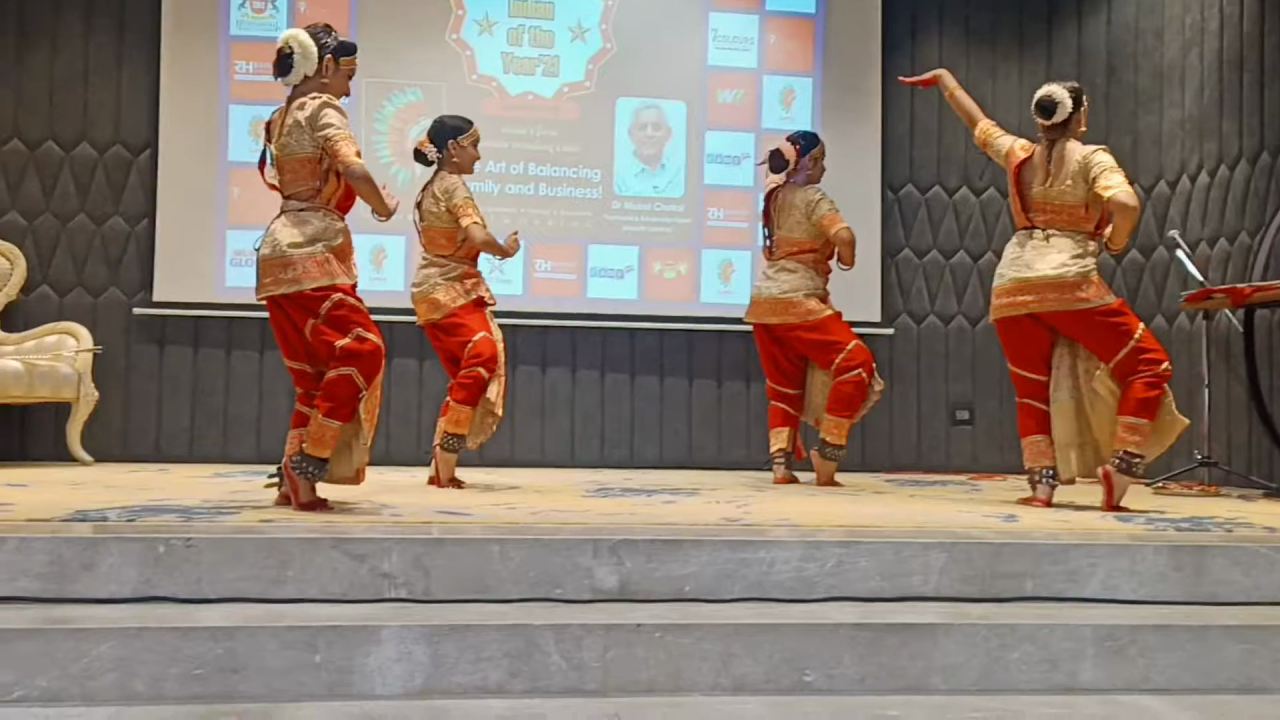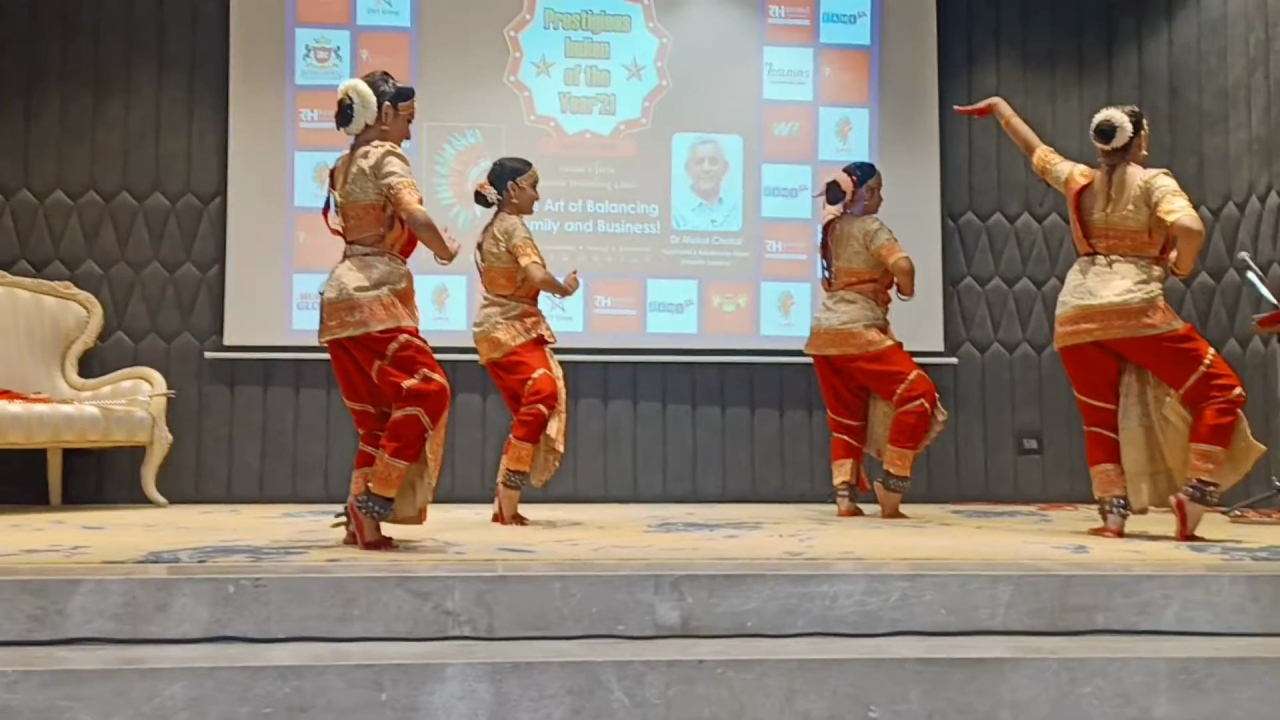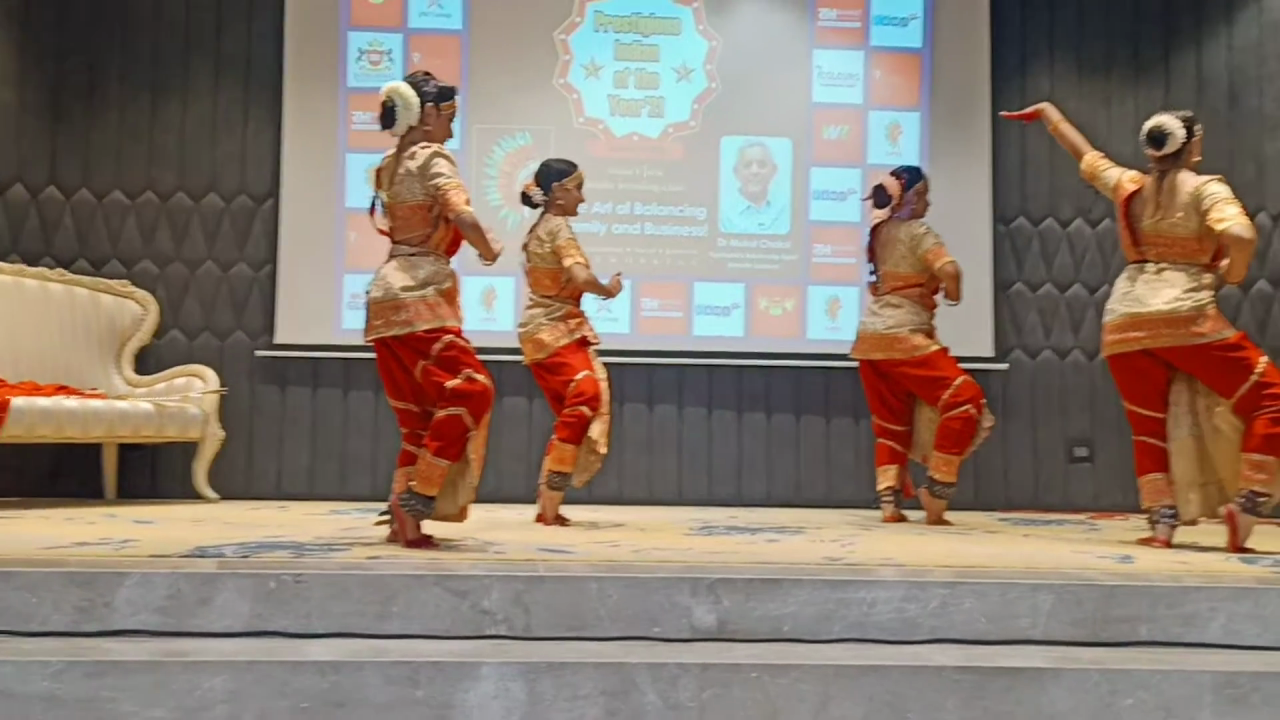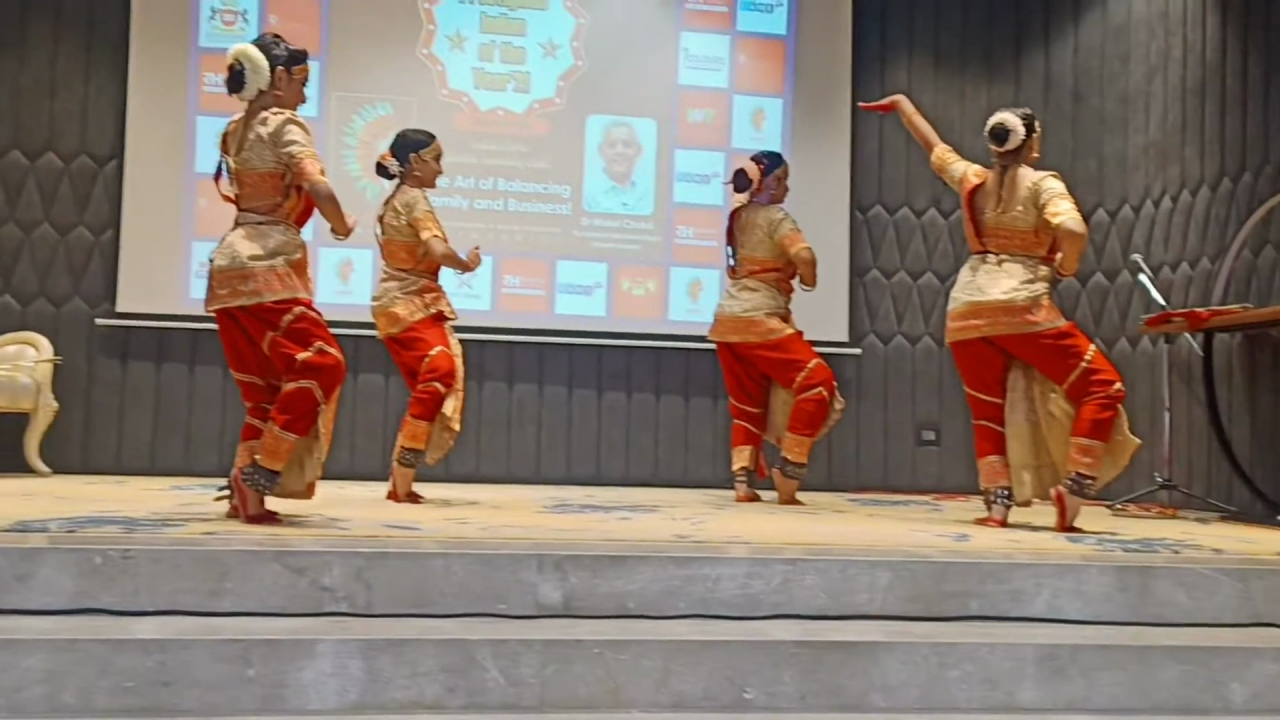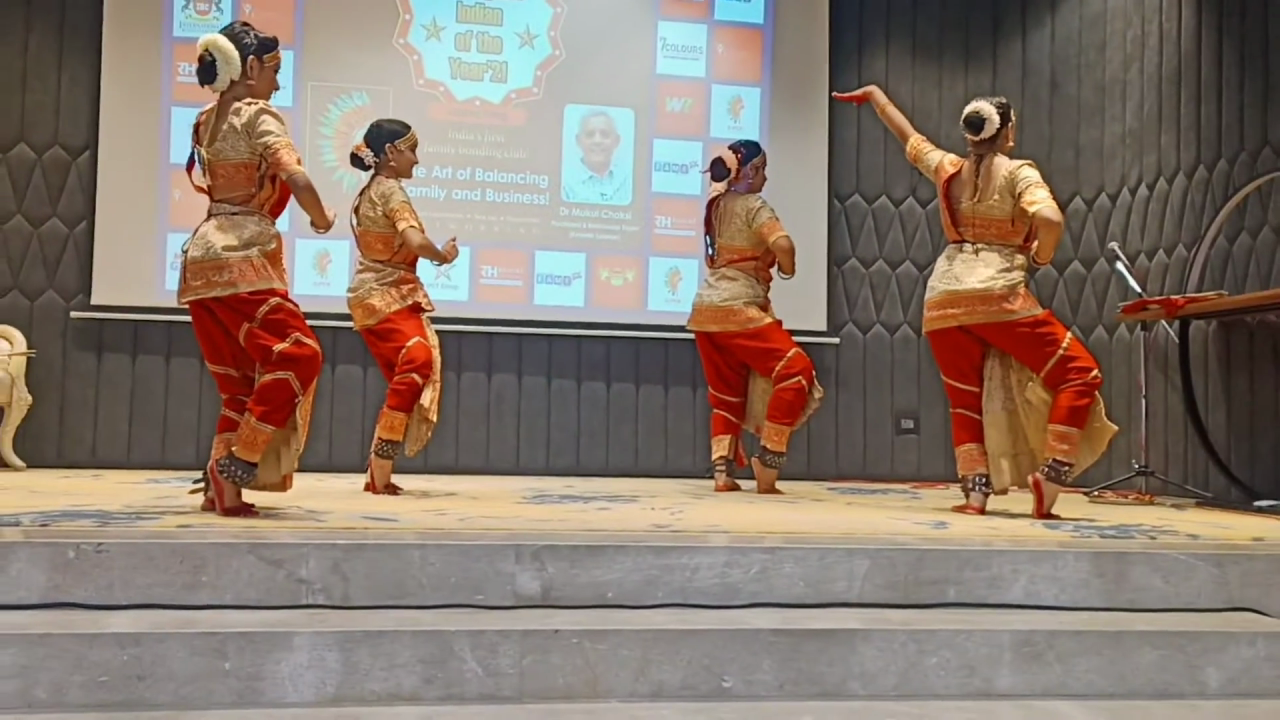
dt=0.5s
person 1, frame 1
left shoulder: (282, 117)
right shoulder: (322, 108)
right elbow: (352, 168)
right wrist: (384, 206)
left hip: (283, 252)
right hip: (311, 253)
left knee: (317, 372)
right knee: (360, 352)
left ankle: (294, 477)
right ankle: (305, 465)
person 1, frame 2
left shoulder: (345, 164)
right shoulder: (385, 156)
right elbow: (415, 215)
right wrist: (445, 250)
left hip: (344, 297)
right hip: (374, 297)
left knee: (379, 413)
right knee: (427, 391)
left ankle: (360, 516)
right ankle: (372, 504)
person 1, frame 3
left shoulder: (390, 164)
right shoulder: (432, 157)
right elbow: (462, 217)
right wrist: (489, 251)
left hip: (389, 295)
right hip: (419, 296)
left knee: (421, 412)
right knee: (469, 392)
left ankle: (403, 513)
right ankle: (414, 502)
person 1, frame 4
left shoulder: (236, 130)
right shoulder: (285, 125)
right elbow: (318, 187)
right wrist: (342, 225)
left hip: (232, 265)
right hip: (267, 266)
left knee: (265, 387)
right knee: (320, 365)
left ankle: (245, 490)
right ankle: (256, 477)
person 1, frame 5
left shoulder: (206, 121)
right shoulder: (258, 115)
right elbow: (296, 179)
right wrist: (322, 219)
left hip: (204, 256)
right hip: (241, 257)
left knee: (241, 379)
right knee: (298, 356)
left ankle: (221, 484)
right ankle: (234, 469)
person 2, frame 1
left shoulder: (1017, 154)
right shoulder: (1092, 158)
left elbow: (977, 121)
right elbow: (1127, 204)
left wrist: (942, 77)
right wrist: (1115, 241)
left hip: (1012, 287)
right hip: (1070, 283)
left knee: (1032, 390)
right knee: (1149, 366)
left ankle: (1042, 484)
right ankle: (1120, 465)
person 2, frame 2
left shoulder: (1077, 180)
right shoulder: (1154, 182)
left elbow: (1035, 148)
right elbow: (1190, 228)
left wrist: (999, 106)
right wrist: (1181, 266)
left hip: (1076, 316)
right hip: (1135, 310)
left knee: (1100, 419)
right knee: (1221, 392)
left ankle: (1113, 514)
right ankle: (1193, 495)
person 2, frame 3
left shoulder: (1127, 185)
right shoulder: (1206, 188)
left elbow: (1084, 153)
right elbow: (1241, 237)
left wrist: (1047, 111)
right wrist: (1233, 274)
left hip: (1123, 322)
right hip: (1184, 318)
left knee: (1149, 428)
left ankle: (1161, 524)
person 2, frame 4
left shoulder: (971, 179)
right shoulder: (1043, 184)
left elbow: (933, 145)
right elbow: (1074, 231)
left wrist: (901, 102)
right wrist: (1065, 267)
left hip: (966, 310)
right hip: (1022, 307)
left knee: (987, 412)
right knee: (1103, 389)
left ankle: (996, 505)
right ankle: (1073, 487)
person 2, frame 5
left shoulder: (946, 168)
right shoulder: (1018, 172)
left elbow: (906, 133)
right elbow: (1050, 219)
left wrist: (873, 93)
right wrist: (1041, 256)
left hip: (943, 298)
right hip: (998, 295)
left knee: (965, 400)
right knee: (1080, 374)
left ankle: (975, 492)
right ankle: (1050, 474)
person 3, frame 1
left shoulder: (430, 187)
right shoulder: (453, 185)
right elbow: (479, 237)
right wrist: (506, 249)
left hip: (436, 291)
right hip: (450, 292)
left knee: (468, 372)
right knee: (481, 357)
left ankle: (442, 465)
right ankle: (445, 463)
person 3, frame 2
left shoulder: (492, 228)
right shoulder: (513, 226)
right elbow: (538, 276)
right wrist: (565, 288)
left hip: (498, 330)
right hip: (511, 330)
left knee: (531, 408)
right knee: (542, 394)
left ankle: (505, 502)
right ankle: (509, 500)
person 3, frame 3
left shoulder: (538, 229)
right shoulder: (558, 227)
right elbow: (582, 277)
right wrist: (609, 290)
left hip: (543, 331)
right hip: (555, 331)
left knee: (573, 410)
right knee: (586, 395)
left ankle: (549, 502)
right ankle: (551, 500)
person 3, frame 4
left shoulder: (394, 200)
right shoulder: (415, 199)
right elbow: (439, 250)
right wrist: (467, 264)
left hip: (399, 305)
right hip: (411, 306)
left knee: (430, 382)
right knee: (440, 371)
left ankle: (401, 479)
right ankle: (402, 479)
person 3, frame 5
left shoulder: (368, 192)
right shoulder: (390, 190)
right elbow: (416, 242)
left wrist: (435, 254)
right wrist: (443, 256)
left hip: (374, 296)
right hip: (388, 297)
left knee: (407, 373)
right knee: (417, 362)
left ankle: (379, 471)
right ankle: (380, 469)
person 4, frame 1
left shoulder: (775, 196)
right shoulder: (813, 196)
right elbow: (844, 236)
right wrist: (847, 259)
left hip: (764, 301)
right hip: (798, 300)
left knee: (784, 385)
right knee: (857, 364)
left ankle: (781, 466)
right ankle: (827, 459)
person 4, frame 2
left shoulder: (833, 228)
right shoulder: (870, 227)
right elbow: (903, 266)
right wrist: (906, 289)
left hip: (824, 332)
right hip: (857, 331)
left knee: (846, 418)
right knee: (919, 395)
left ankle: (845, 497)
right ankle: (891, 490)
person 4, frame 3
left shoulder: (880, 231)
right shoulder: (917, 231)
right elbow: (949, 270)
right wrist: (953, 294)
left hip: (870, 336)
right hip: (904, 336)
left knee: (891, 422)
right knee: (965, 399)
left ankle: (889, 503)
right ankle: (936, 496)
person 4, frame 4
left shoulder: (739, 216)
right shoulder: (775, 217)
right elbow: (805, 256)
right wrist: (809, 279)
left hip: (727, 319)
right hip: (760, 319)
left knee: (747, 404)
right knee: (818, 383)
left ankle: (742, 483)
right ankle: (787, 476)
person 4, frame 5
left shoulder: (717, 205)
right shoulder: (753, 205)
right elbow: (783, 245)
right wrist: (787, 267)
left hip: (706, 308)
right hip: (739, 308)
left knee: (727, 393)
right knee: (796, 372)
left ankle: (722, 472)
right ankle: (767, 465)
